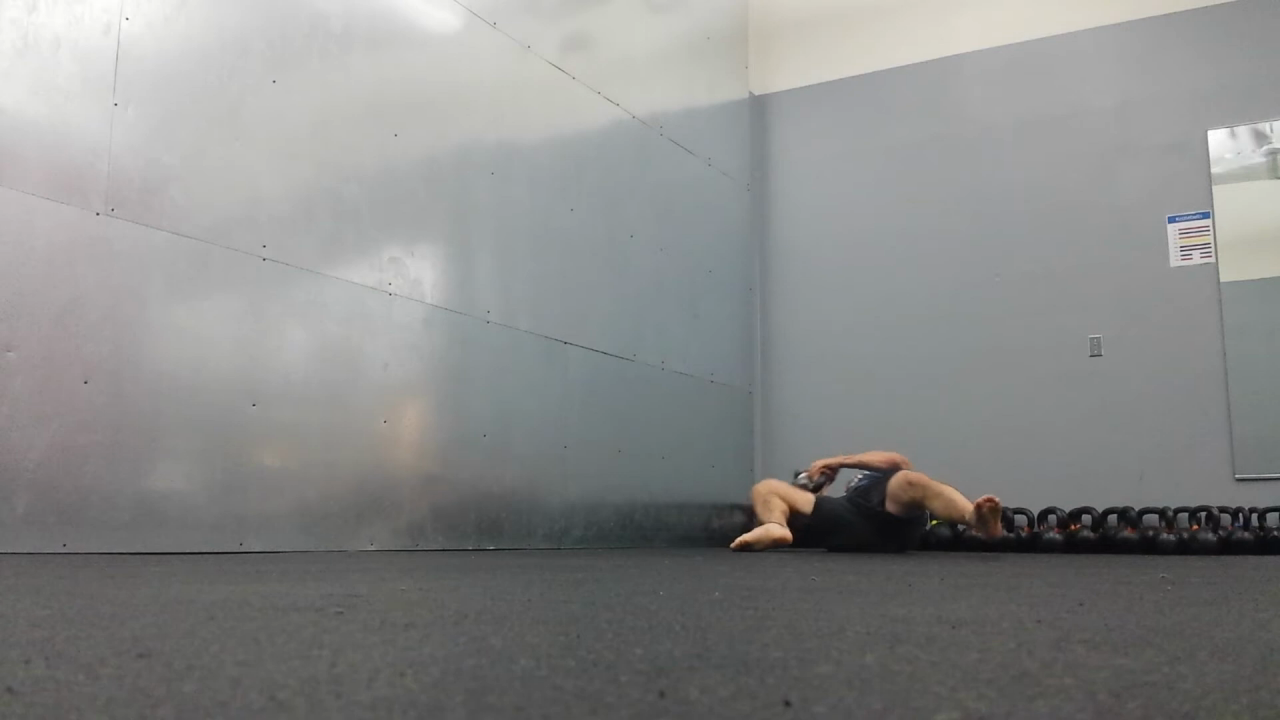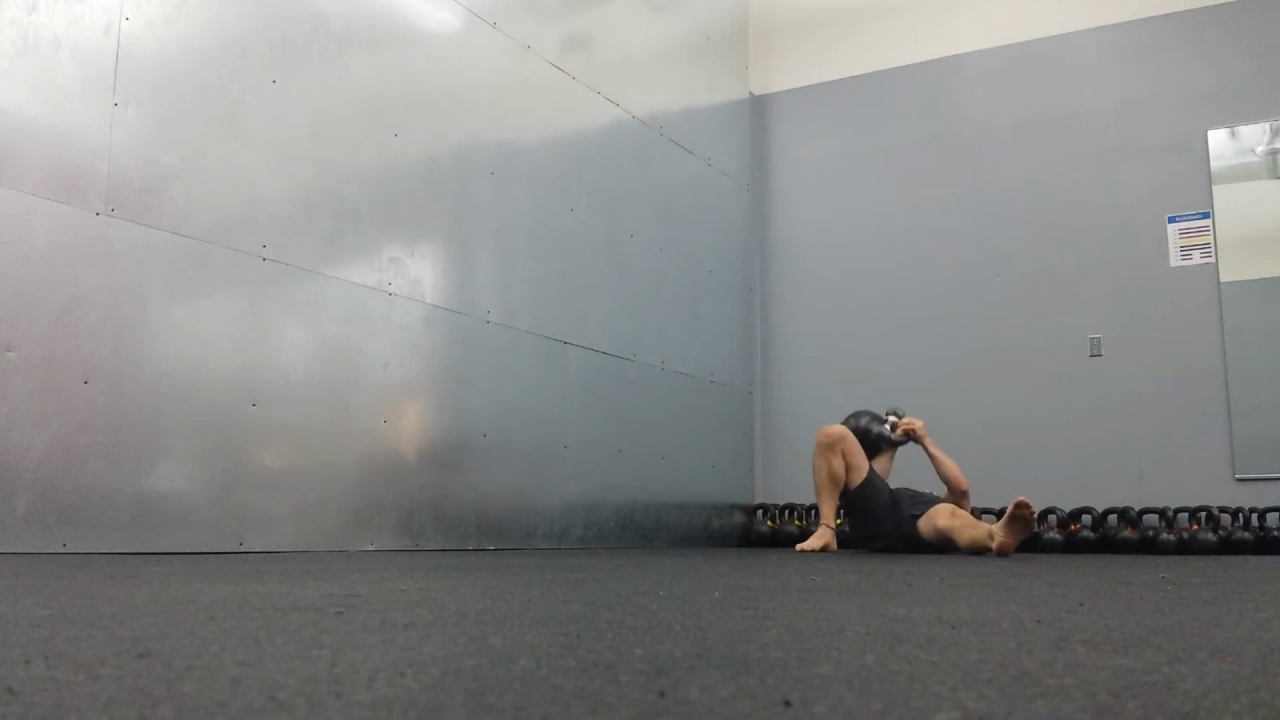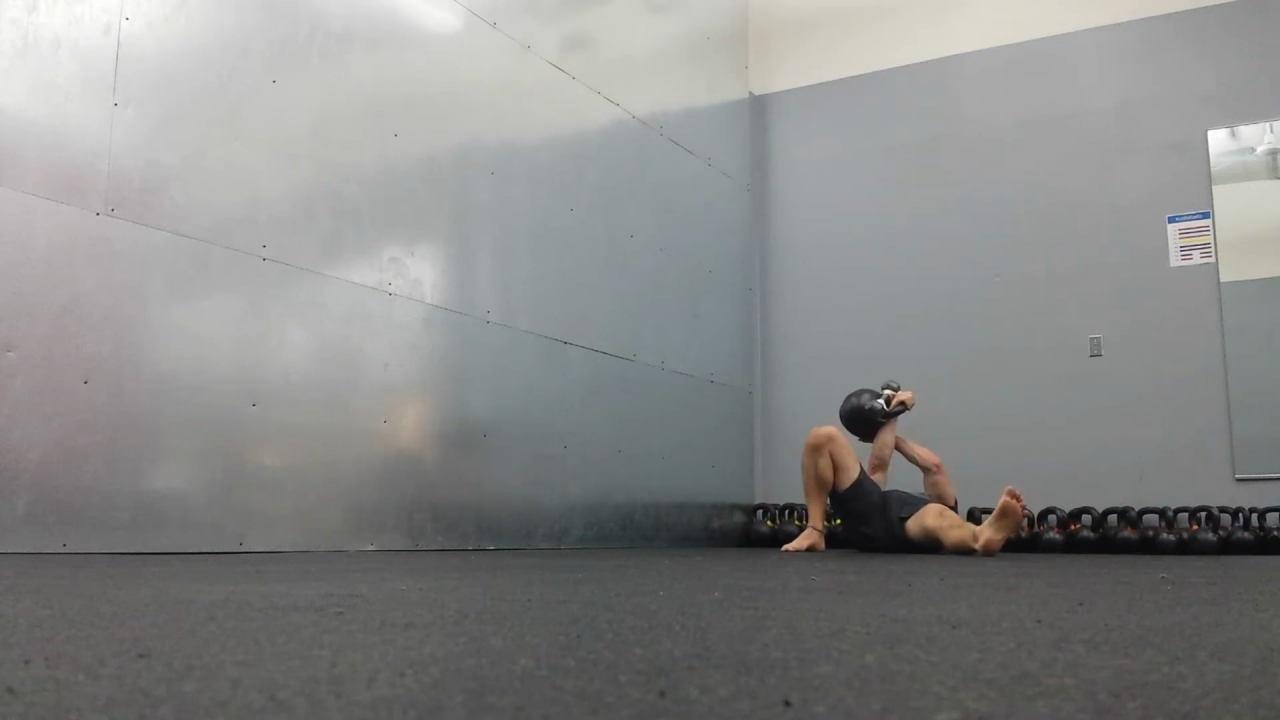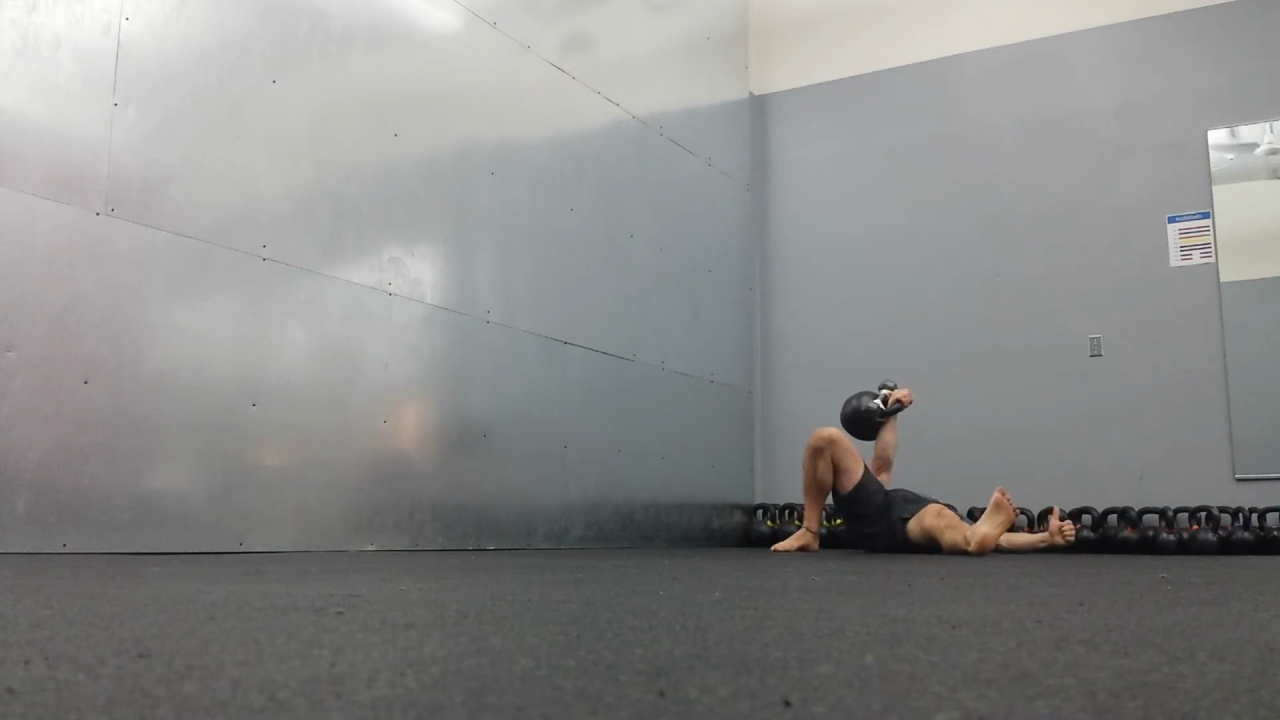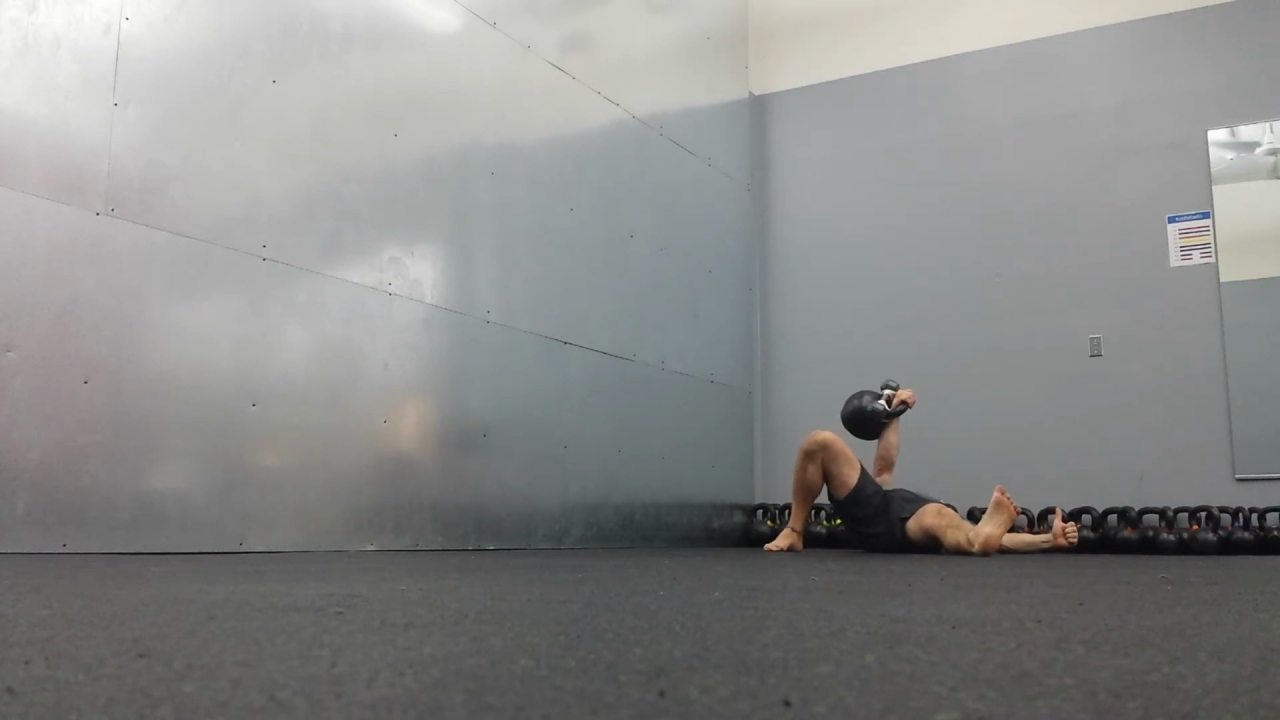
dt=1s
person 1, frame 1
left shoulder: (891, 485)
left elbow: (896, 460)
left wrist: (838, 461)
left hip: (894, 523)
right hip: (850, 525)
left knee: (909, 481)
right knee: (765, 491)
left ankle: (976, 517)
right ankle: (776, 528)
person 1, frame 2
left shoulder: (944, 509)
left elbow: (961, 488)
right elbow: (872, 485)
left wrist: (925, 442)
right wrist: (890, 441)
left hip: (919, 530)
right hip: (880, 521)
left knee: (948, 516)
right knee: (833, 436)
left ankle: (998, 535)
right ankle: (826, 532)
person 1, frame 3
left shoulder: (942, 509)
right shoulder: (883, 500)
left elbow: (933, 466)
right elbow: (877, 466)
left wrist: (893, 438)
right wrist: (891, 417)
left hip: (908, 529)
right hip: (870, 520)
left knee: (935, 517)
right knee: (823, 437)
left ankle: (984, 536)
right ankle: (814, 532)
person 1, frame 4
left shoulder: (951, 520)
left elbow: (999, 539)
right elbow: (881, 467)
left wrist: (1047, 538)
right wrist: (891, 412)
left hip: (909, 531)
right hip: (874, 516)
right knee: (826, 438)
left ankle: (973, 540)
right ankle: (809, 533)
person 1, frame 5
left shoulder: (944, 520)
right shoulder: (896, 502)
left elbow: (999, 541)
right elbow: (883, 468)
left wrist: (1051, 540)
right wrist: (894, 413)
left hip: (908, 530)
right hip: (873, 511)
right knee: (820, 443)
right ankle: (794, 533)
